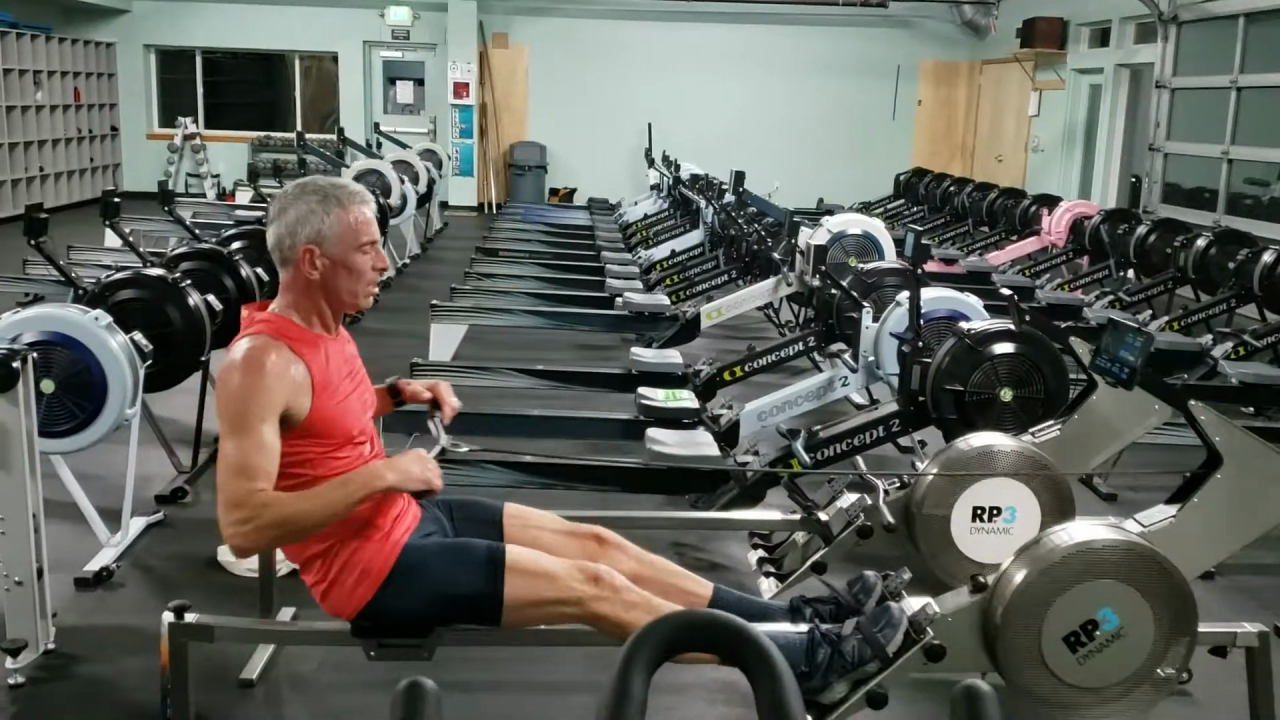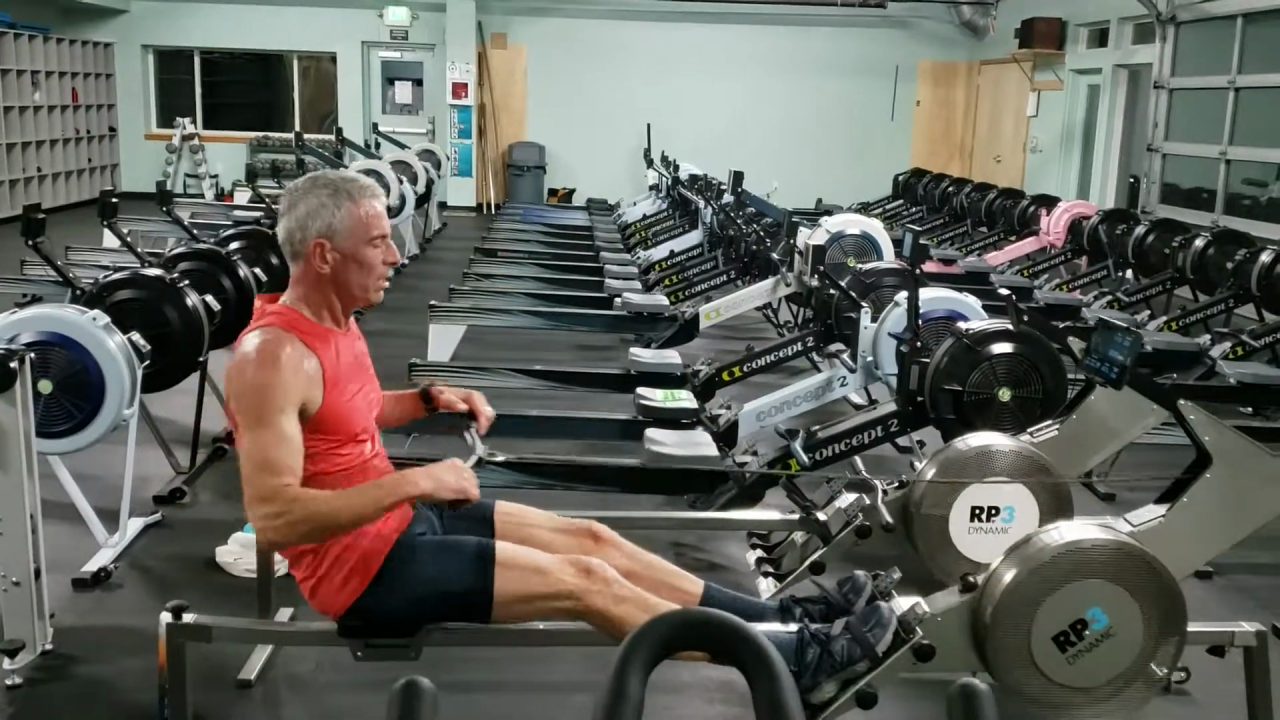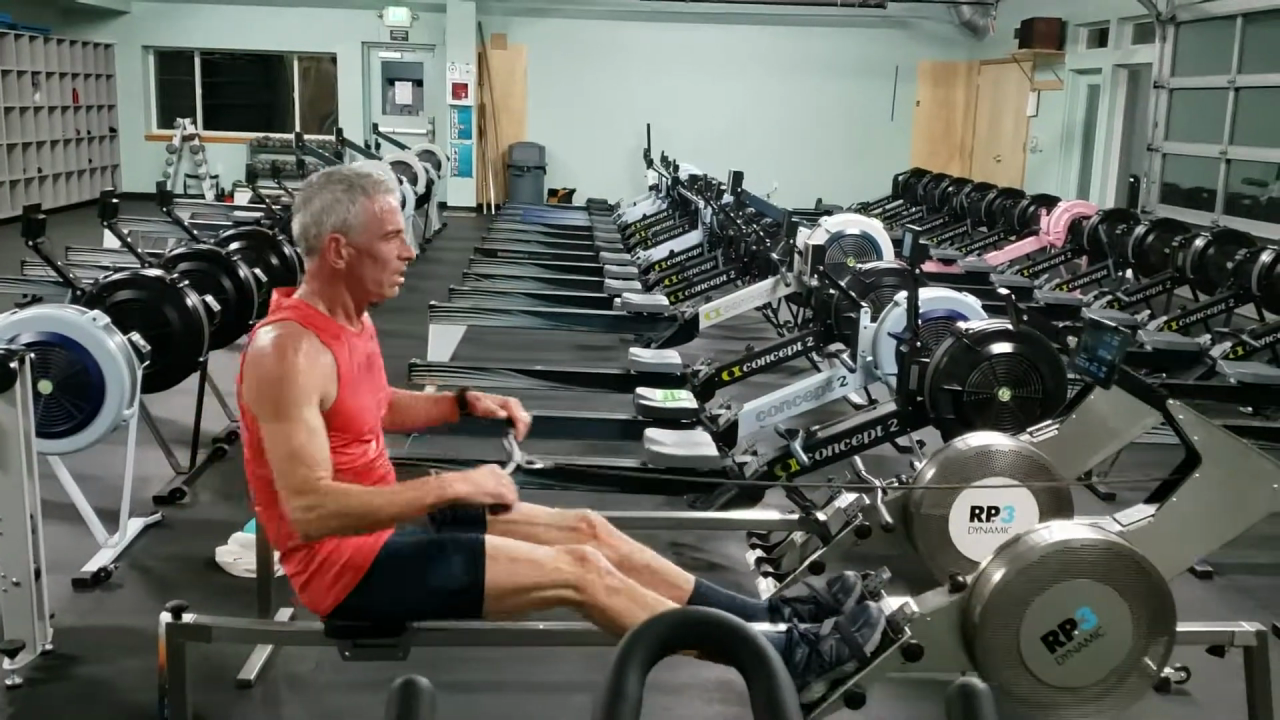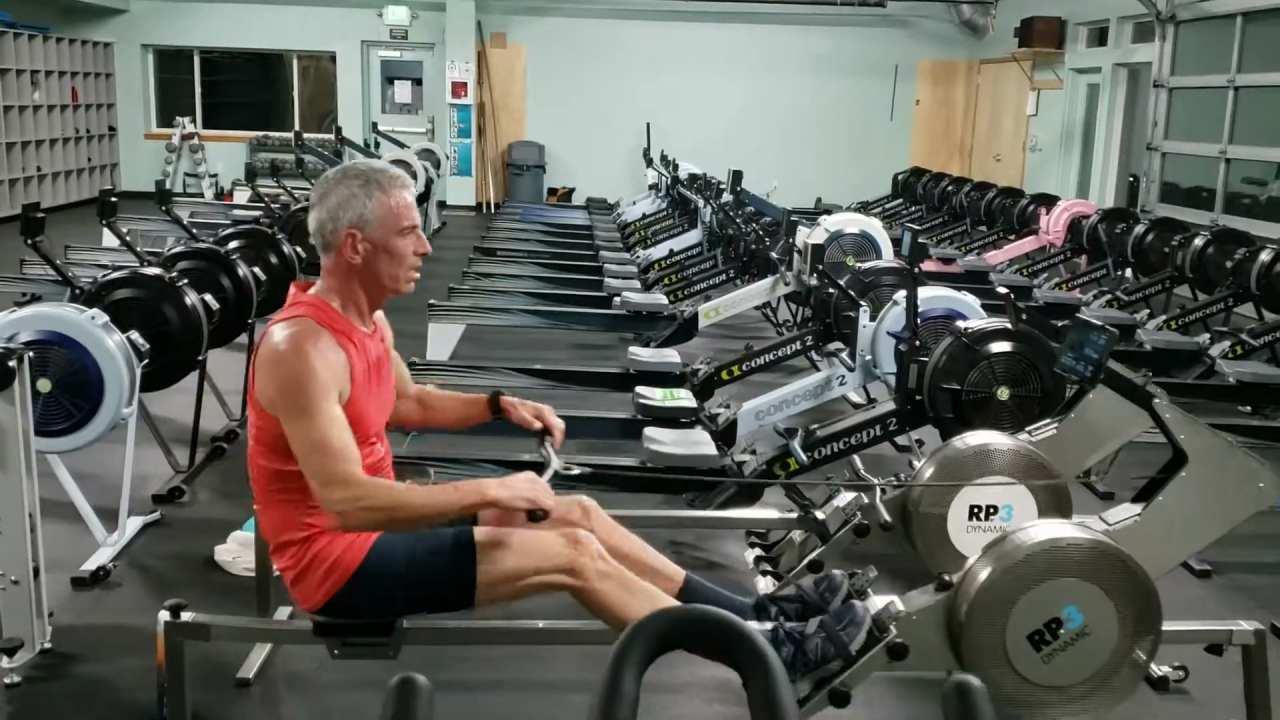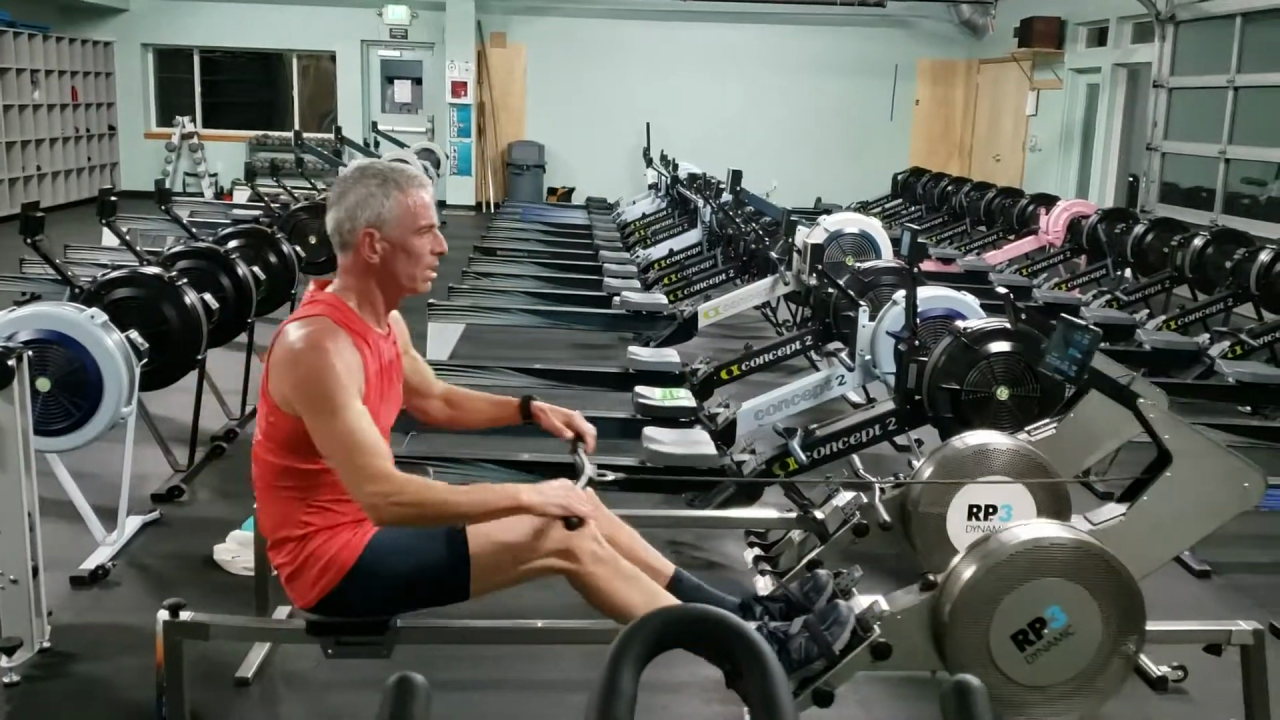
dt=0.1s
person 1, frame 1
left shoulder: (320, 328)
right shoulder: (260, 364)
right elbow: (242, 528)
left wrist: (394, 392)
right wrist: (379, 472)
left hip: (406, 522)
right hip: (374, 571)
left knee: (595, 544)
right knee: (594, 587)
left ankle: (793, 619)
right ankle: (808, 661)
person 1, frame 2
left shoulder: (332, 321)
right shoulder: (272, 358)
right elbow: (276, 519)
left wrist: (430, 396)
right wrist: (419, 482)
left hip: (388, 526)
right hip: (356, 570)
left knee: (590, 540)
right knee: (585, 581)
left ankle: (783, 617)
right ankle: (798, 660)
person 1, frame 3
left shoulder: (347, 318)
right shoulder: (286, 351)
right elbow: (311, 512)
left wrist: (465, 403)
right wrist: (452, 485)
left hip: (390, 527)
right hip: (352, 567)
left knee: (584, 530)
right knee: (579, 571)
left ankle: (773, 617)
right ankle: (785, 659)
person 1, frame 4
left shoulder: (362, 317)
right shoulder: (302, 348)
left elbow: (410, 404)
right elbow: (348, 504)
left wrist: (503, 405)
right wrist: (488, 493)
left hip: (371, 526)
right hip: (339, 565)
left knee: (576, 516)
right knee: (569, 554)
left ankle: (756, 616)
right ankle: (771, 657)
person 1, frame 5
left shoulder: (378, 317)
right shoulder: (318, 347)
left elbow: (436, 401)
right elbow: (383, 498)
left wrist: (530, 410)
right wrist: (520, 498)
left hip: (370, 523)
right hip: (336, 560)
left knee: (574, 505)
right knee: (565, 541)
left ankle: (742, 615)
